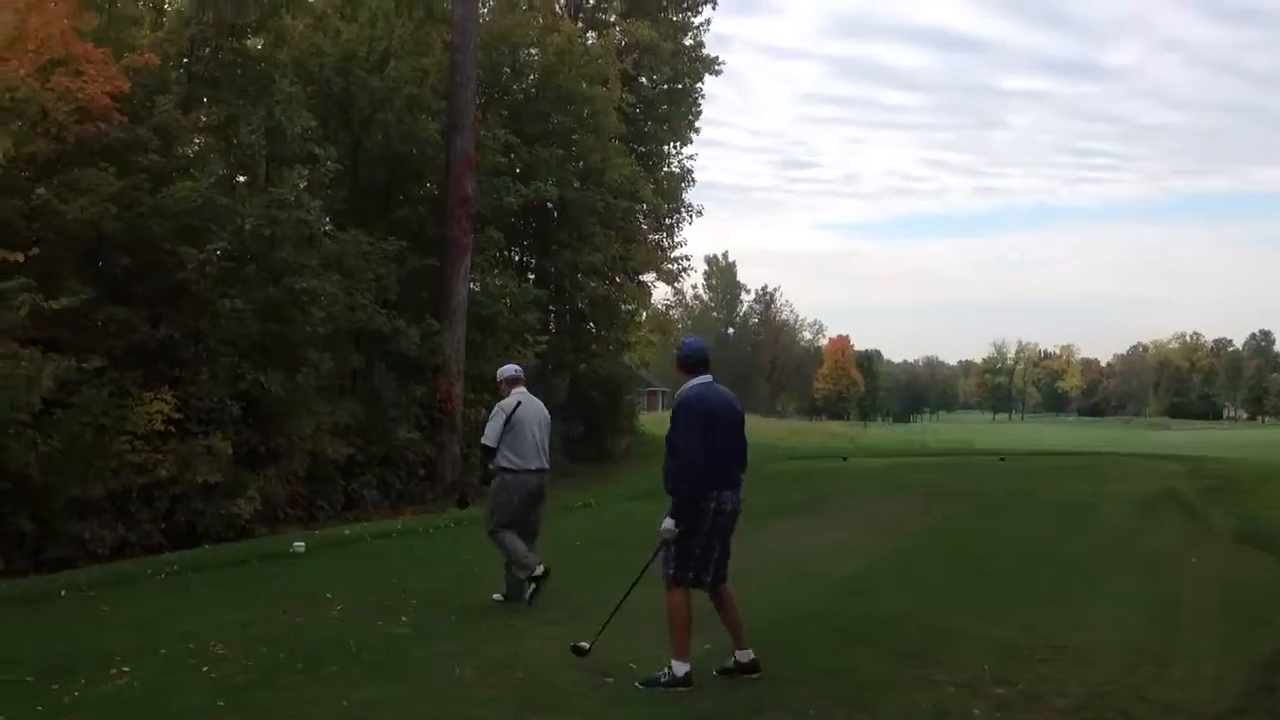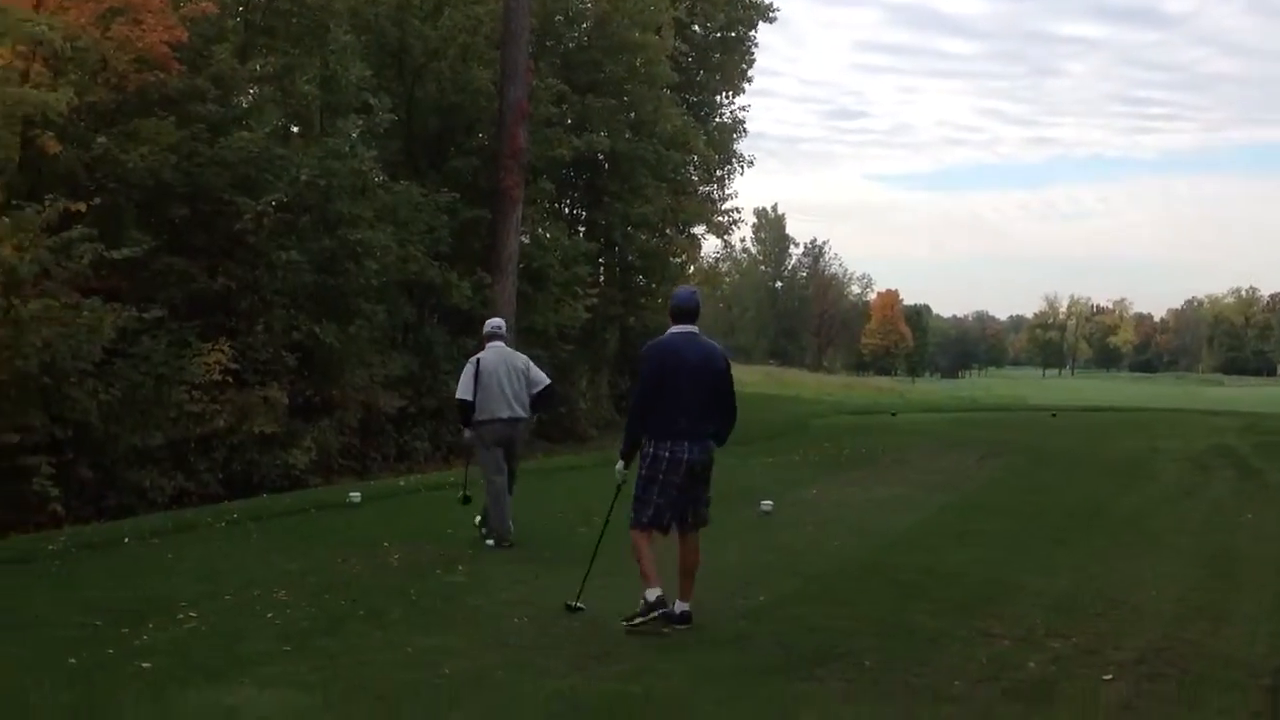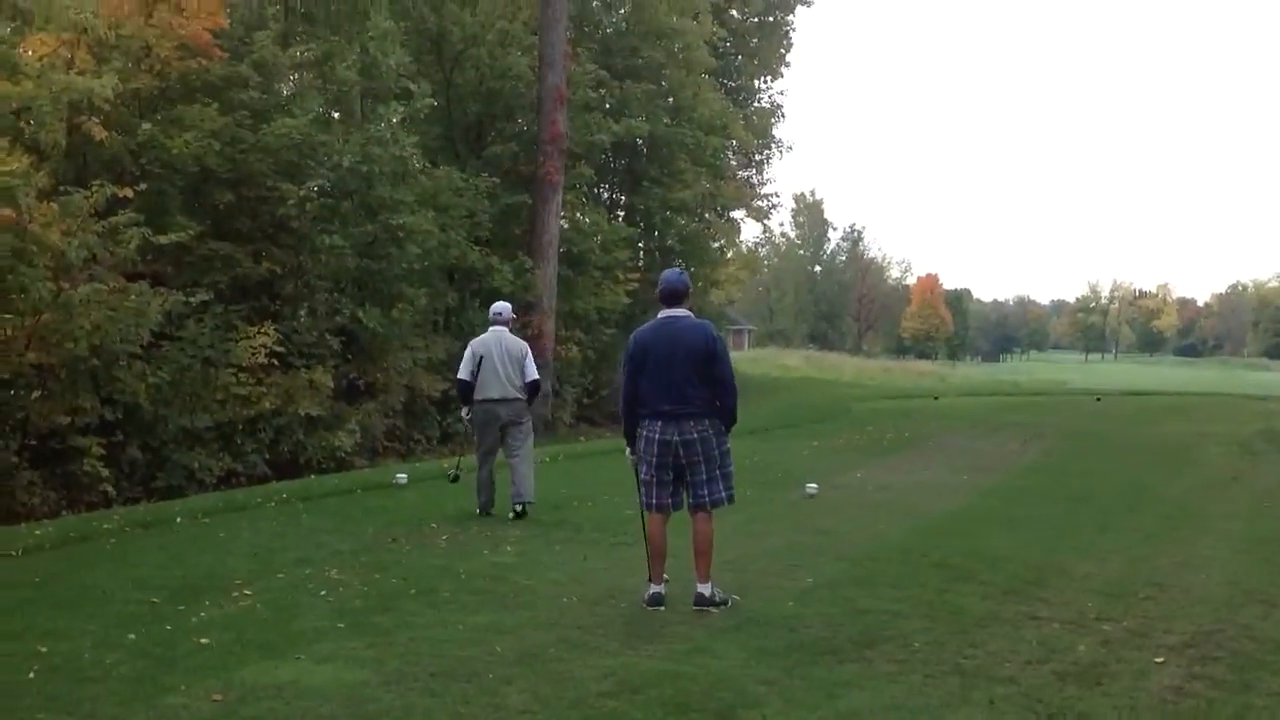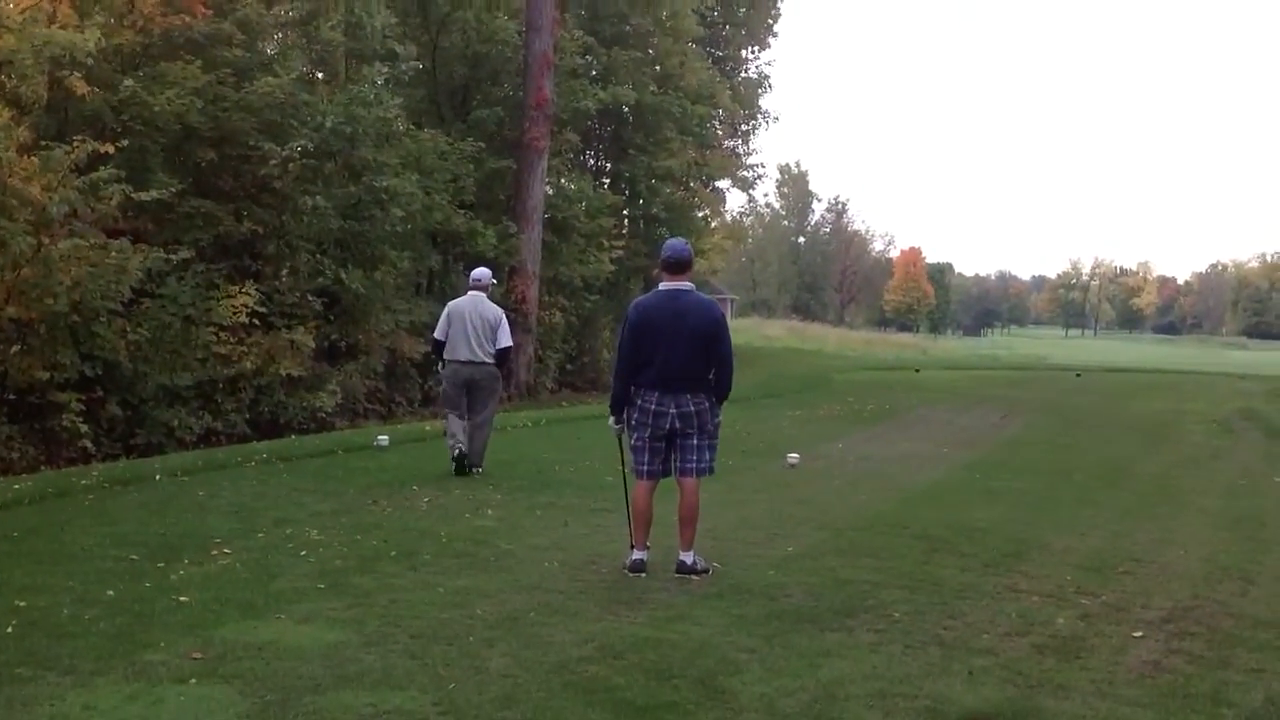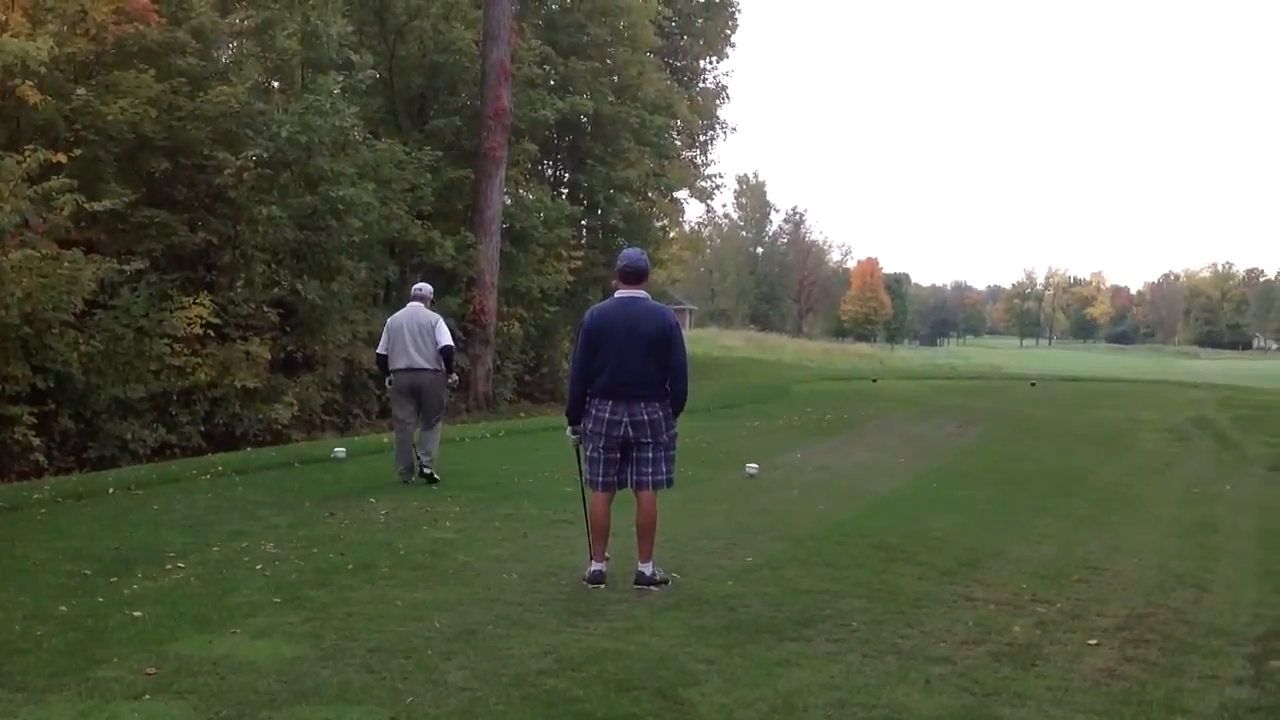
dt=1s
person 1, frame 1
left shoulder: (689, 401)
right shoulder: (727, 398)
left elbow: (688, 464)
right elbow: (739, 453)
left wrist: (675, 514)
left hip: (702, 502)
right hip: (727, 496)
left knee: (676, 580)
right knee: (715, 580)
left ankle: (679, 668)
right ankle: (744, 656)
person 1, frame 2
left shoulder: (657, 350)
right shoulder: (716, 354)
left elbow: (640, 406)
right elbow: (728, 409)
left wrist: (626, 454)
left hip: (664, 448)
right hip: (701, 449)
left knee: (641, 525)
right knee: (689, 529)
left ankle: (654, 595)
right ankle: (682, 605)
person 1, frame 3
left shoulder: (640, 337)
right shoulder: (706, 332)
left elbow: (629, 392)
right elbow: (726, 386)
left wrist: (631, 438)
right wrist: (725, 426)
left hip: (655, 430)
right hip: (700, 429)
left knee: (657, 513)
right knee: (702, 511)
left ankle: (656, 589)
right ankle: (704, 589)
person 1, frame 4
left shoulder: (641, 307)
right shoulder: (710, 309)
left elbow: (625, 364)
right elbow: (724, 363)
left wrist: (617, 408)
right wrist: (716, 400)
left hip: (648, 402)
right hip: (694, 403)
left knee: (644, 480)
right knee: (689, 481)
left ankle: (638, 555)
right ankle: (687, 558)
person 1, frame 5
left shoulder: (595, 315)
right shoulder: (664, 317)
left elbow: (579, 371)
right elbow: (678, 372)
left wrist: (574, 418)
right wrist: (673, 412)
left hip: (603, 411)
right hip: (650, 412)
left knee: (601, 491)
right knee: (646, 492)
left ankle: (597, 566)
right ankle: (645, 568)
person 2, frame 1
left shoulder: (505, 407)
right shoulder: (541, 407)
left elbow: (487, 446)
left wrist: (491, 463)
left hip: (512, 477)
right hip: (539, 476)
left knee: (499, 528)
right knee: (525, 533)
left ankle: (532, 568)
right ankle: (514, 589)
person 2, frame 2
left shoulder: (476, 362)
right shoulder: (521, 359)
left elbow: (464, 400)
right elbow: (545, 389)
left wrist: (467, 426)
right wrist: (530, 412)
left hip: (489, 427)
right hip: (518, 425)
left knee: (495, 479)
right knee: (507, 478)
left ankle: (502, 535)
right ankle: (489, 523)
person 2, frame 3
left shoulder: (476, 344)
right shoulder: (520, 345)
left elbow: (463, 380)
right elbow: (534, 382)
left wrist: (466, 405)
right wrist: (526, 402)
left hip: (485, 408)
right hip: (516, 407)
left knee: (485, 458)
right knee: (520, 456)
left ankle: (485, 506)
right ankle: (520, 502)
person 2, frame 4
left shoulder: (452, 307)
right shoulder: (496, 312)
left elbow: (438, 340)
right elbow: (504, 348)
left wrist: (443, 360)
right wrist: (497, 368)
left hip: (455, 369)
right hip: (485, 371)
left knee: (454, 412)
right knee: (480, 418)
left ankle: (458, 447)
right ankle: (475, 463)
person 2, frame 5
left shoulder: (393, 320)
right shoulder: (433, 318)
left elbow: (381, 354)
right elbow: (446, 348)
left wrist: (387, 375)
right wrist: (450, 371)
left hip: (401, 377)
right hip: (430, 377)
left knee: (403, 426)
right knee: (431, 423)
left ankle: (406, 473)
right ankle: (426, 464)
